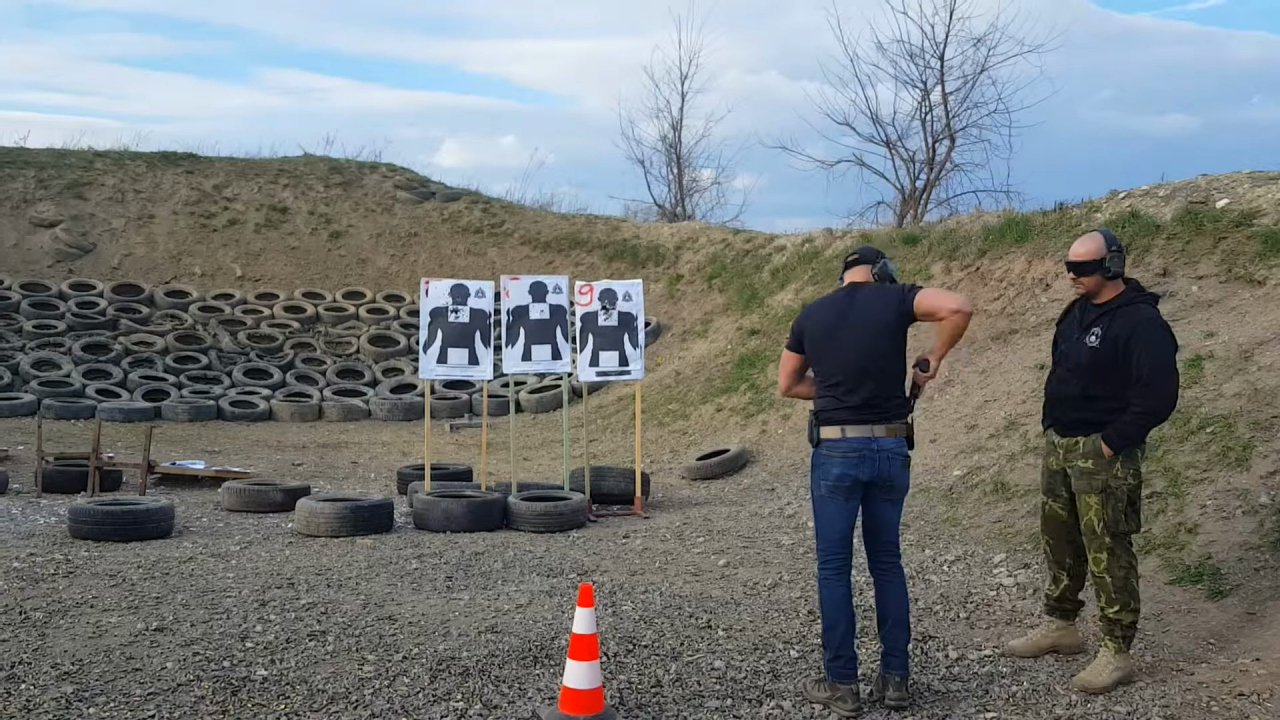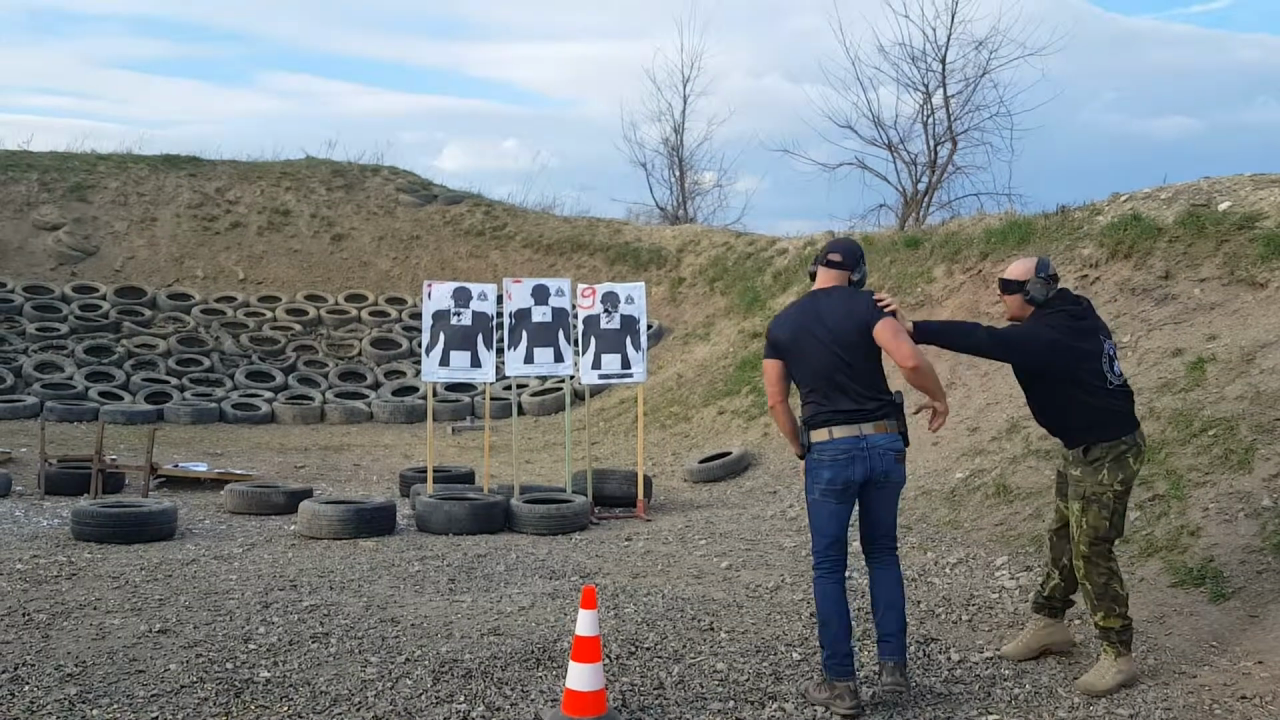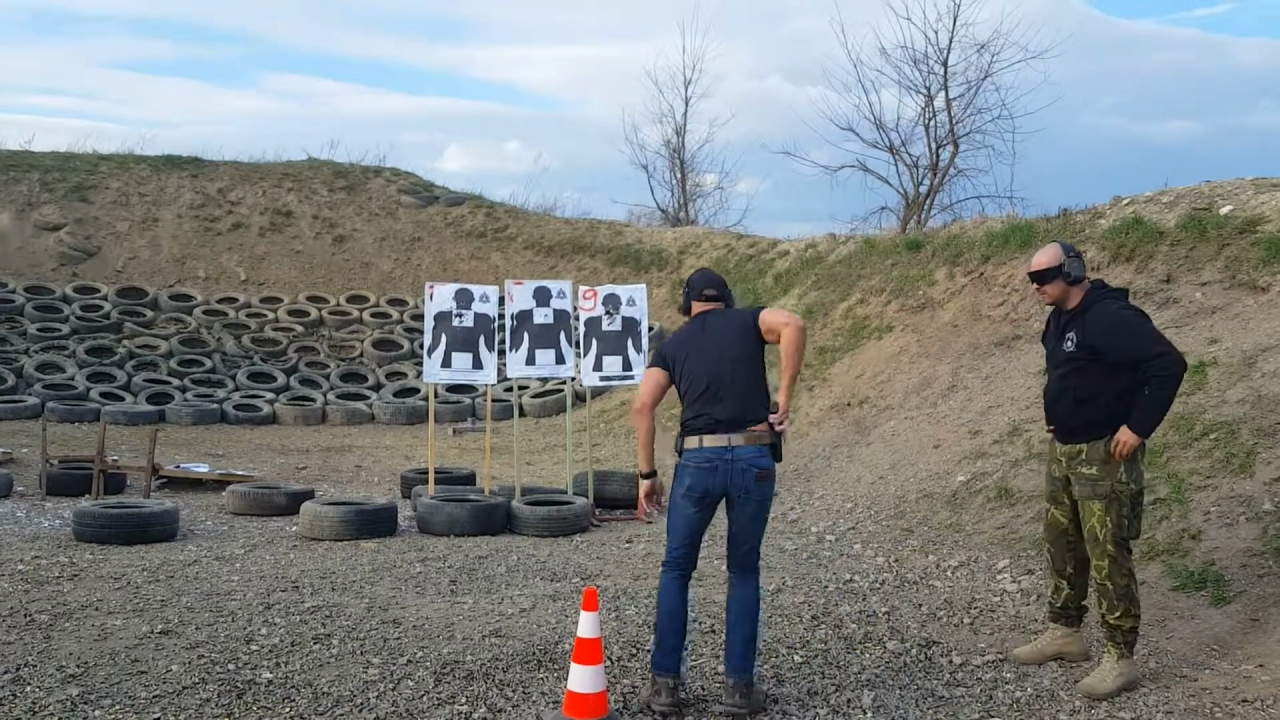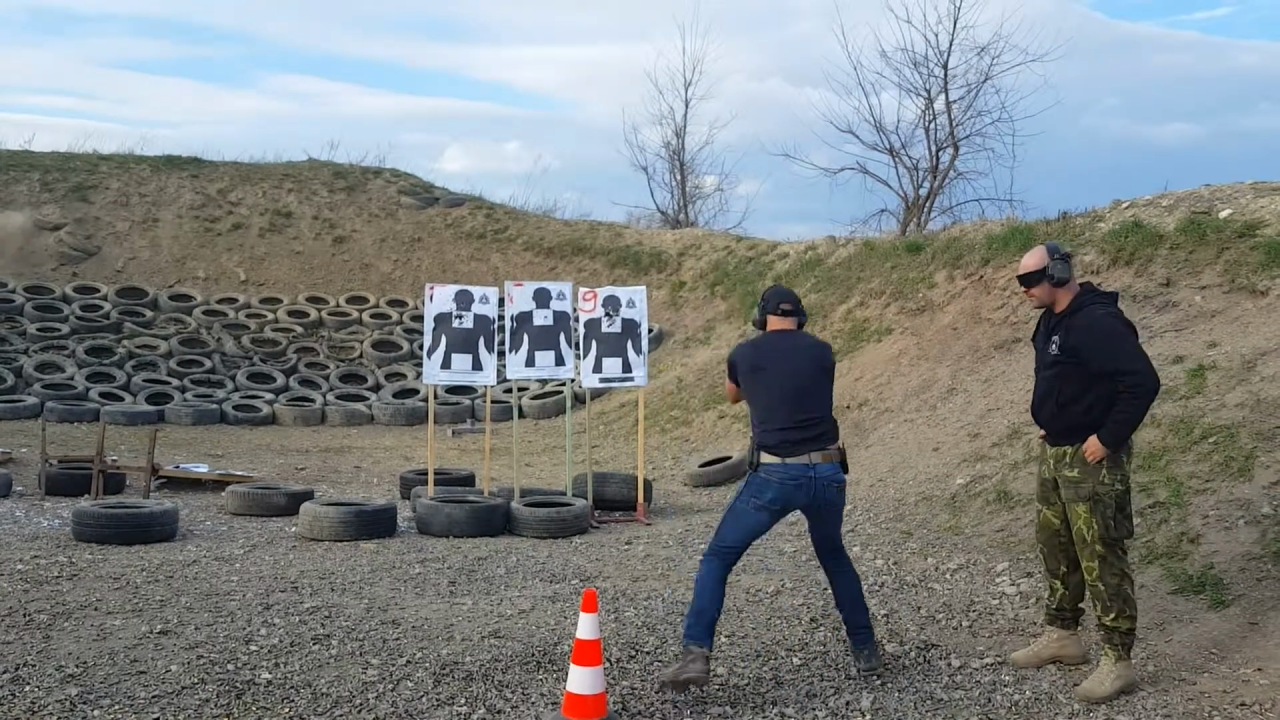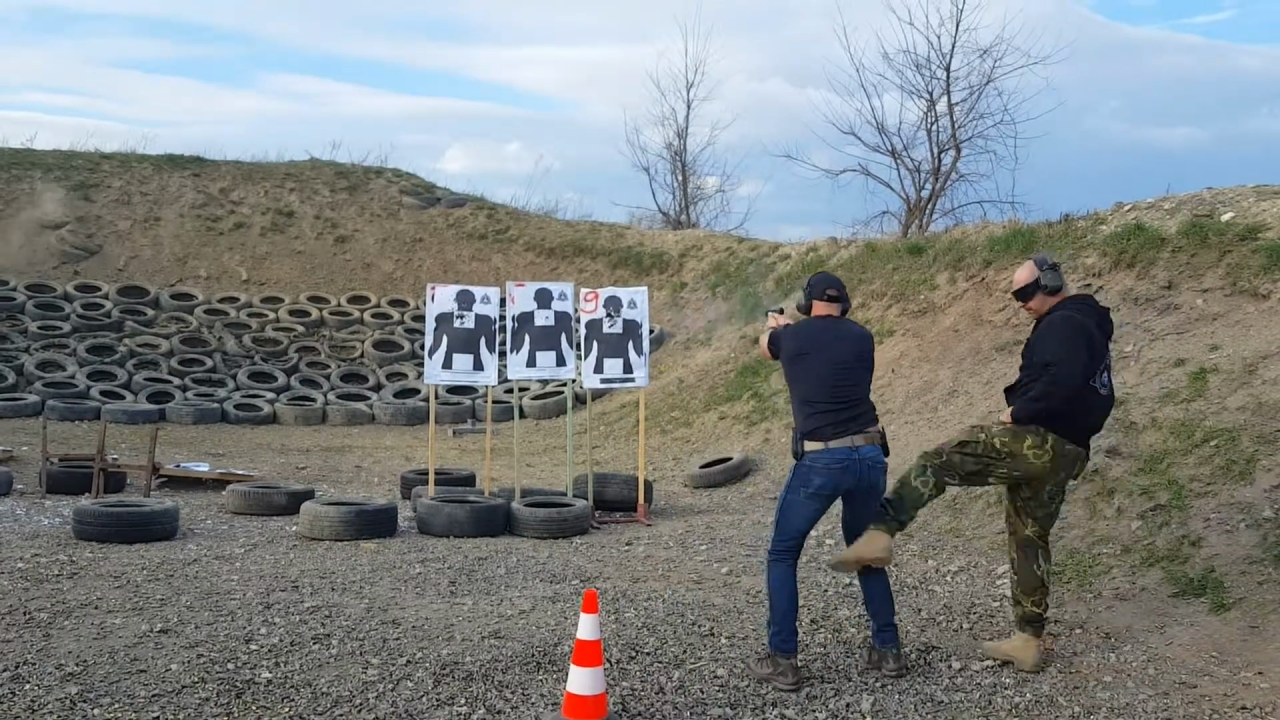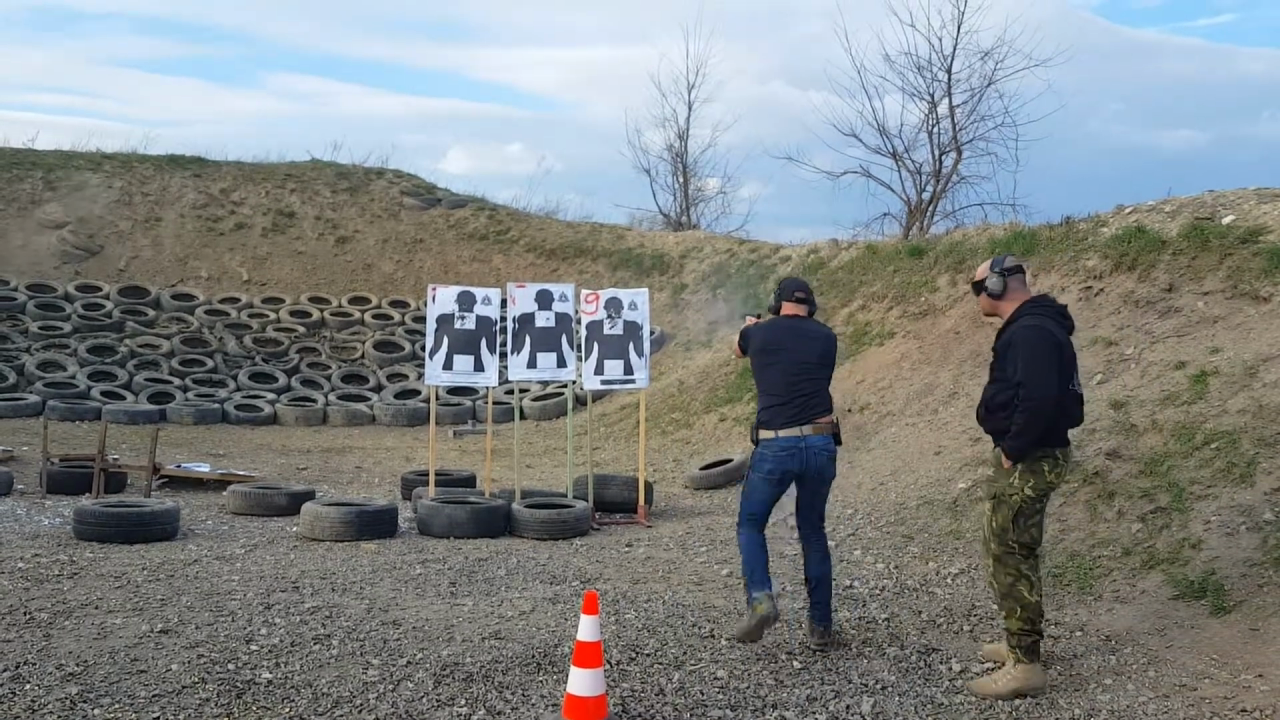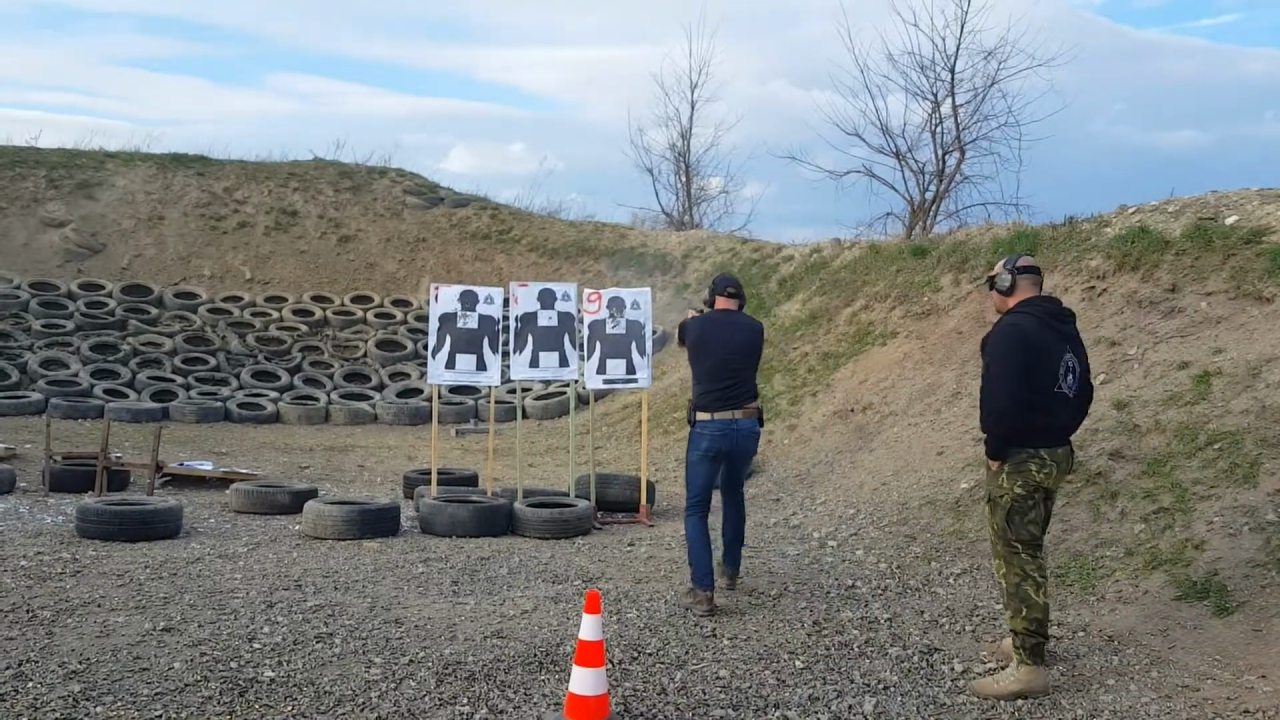
dt=0.7s
person 1, frame 1
left shoulder: (1139, 321)
right shoulder: (1076, 313)
left elbow: (1159, 395)
left wrist: (1113, 441)
right wrist: (1050, 425)
left hip: (1102, 451)
right hip: (1060, 444)
left knee: (1106, 551)
right knee: (1059, 541)
left ankle: (1116, 654)
right ankle: (1060, 626)
person 1, frame 2
left shoulder: (1042, 337)
right shoulder: (1067, 319)
left elbow: (979, 338)
left wrist: (912, 328)
left hip: (1106, 453)
right hip: (1087, 445)
left knee: (1091, 553)
right knee: (1064, 540)
left ankle: (1118, 657)
right ankle: (1048, 624)
person 1, frame 3
left shoulder: (1112, 317)
right shoulder: (1059, 319)
left elbow: (1169, 365)
left wrist: (1139, 427)
left hip: (1104, 454)
right hip: (1063, 450)
left knee: (1108, 556)
right knee: (1062, 544)
left ankle: (1121, 659)
right ankle: (1064, 632)
person 1, frame 4
left shoulder: (1098, 322)
right shoulder: (1051, 321)
left elbow: (1142, 382)
left wrist: (1109, 438)
left hip: (1091, 457)
right hip: (1055, 452)
left knee: (1100, 556)
right knee: (1055, 546)
left ankle: (1118, 661)
right ankle: (1062, 635)
person 1, frame 5
left shoulder: (1064, 323)
right shoulder: (1090, 327)
left elbow: (1061, 380)
right elbow: (1093, 394)
left wrist: (1019, 412)
left hip: (1032, 438)
right hip: (1066, 452)
left knee: (934, 465)
right knee: (1031, 541)
left ankle: (877, 537)
right ankle: (1027, 640)
person 1, frame 6
left shoulder: (1029, 333)
right shoulder: (1038, 326)
left elbow: (1039, 400)
left wrist: (1012, 450)
left hip: (1025, 461)
right hip: (1039, 457)
left knee: (1007, 558)
right knee: (1020, 553)
left ankle: (1025, 666)
right ankle: (1021, 645)
person 1, frame 7
left shoulder: (1011, 330)
right shoulder: (1066, 331)
left elbow: (998, 399)
right elbow: (1082, 394)
left wrist: (995, 450)
left hip: (1019, 460)
right hip: (1055, 456)
left knee: (1016, 558)
right knee: (1028, 551)
left ankle: (1027, 668)
right ankle: (1025, 643)
person 2, frame 1
left shoulder: (811, 314)
right shoulder: (896, 298)
left elbow: (788, 384)
right elbow: (959, 307)
right wrist: (936, 357)
left hip: (836, 451)
right hip: (890, 450)
left knee: (834, 567)
right knee: (886, 562)
right ankle: (895, 676)
person 2, frame 2
left shoulder: (781, 324)
right shoulder: (863, 305)
left elbow: (777, 401)
right elbow: (910, 359)
left wrist: (799, 449)
right wrist: (939, 398)
left hip: (829, 452)
right hip: (883, 446)
left knee: (829, 568)
right knee: (882, 554)
right ankle: (893, 663)
person 2, frame 3
left shoulder: (671, 344)
right shoulder: (748, 321)
left elbow: (643, 405)
right elbow: (792, 325)
left wrist: (647, 473)
right wrist: (785, 395)
left hip: (698, 461)
right hip: (753, 461)
left knee: (676, 569)
right knee: (744, 570)
left ankle: (664, 682)
right ankle: (739, 684)
person 2, frame 4
left shoulder: (744, 354)
right shoulder: (823, 352)
left elbow: (733, 396)
left hip: (774, 476)
right hip: (827, 474)
left knee: (717, 559)
right knee: (833, 557)
left ankle: (695, 654)
right ankle: (865, 650)
person 2, frame 5
left shoulder: (791, 337)
right shoulder: (862, 337)
left elbow: (765, 347)
left wrist: (775, 325)
left hip: (820, 461)
right hip: (869, 457)
left knee: (783, 555)
left ankle: (783, 660)
right ankle: (887, 649)
person 2, frame 6
left shoulder: (758, 334)
right shoulder: (827, 337)
left elbow: (738, 349)
left hip: (775, 447)
right hip: (821, 445)
left knee: (750, 525)
right knee: (812, 533)
left ankle: (760, 598)
right ankle: (820, 626)
person 2, frame 7
left shoulder: (694, 326)
right shoulder: (754, 328)
left hip: (708, 428)
right hip: (747, 426)
left knee: (696, 509)
right knee: (732, 493)
left ankle: (702, 591)
right ankle: (730, 569)
